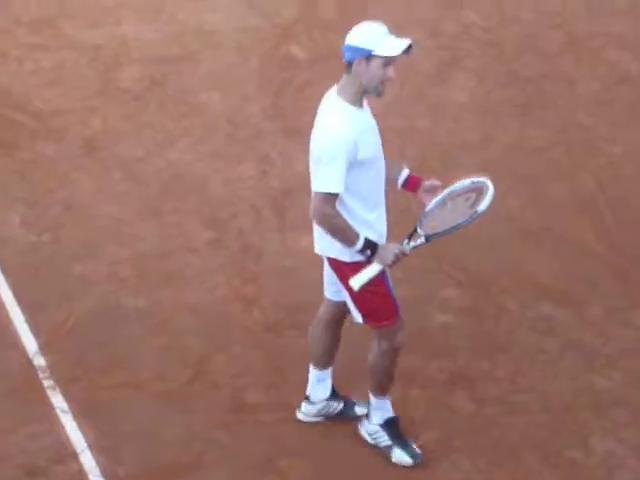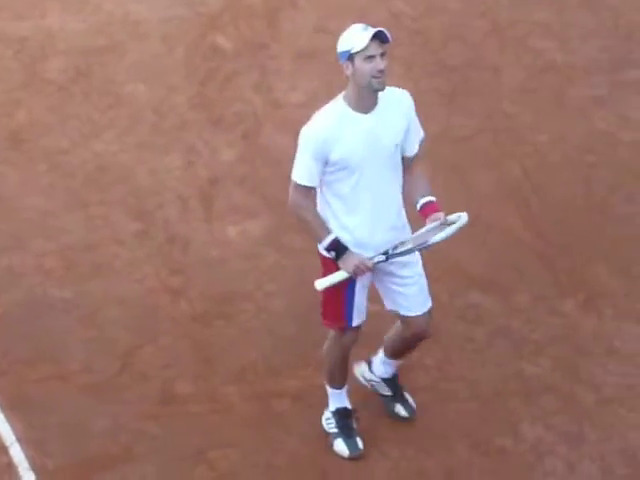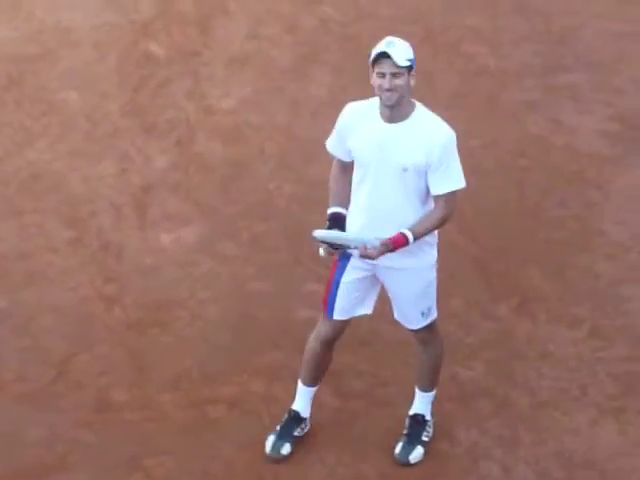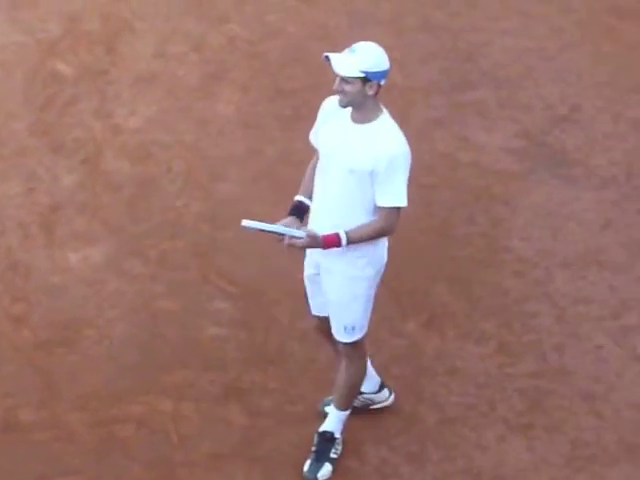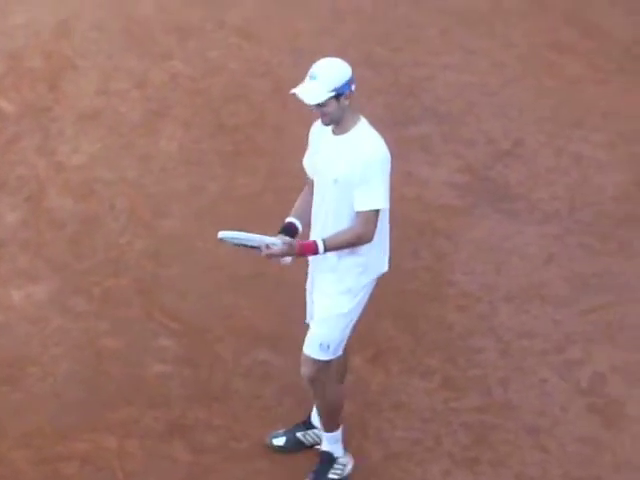
dt=0.5s
person 1, frame 1
left shoulder: (349, 99)
right shoulder: (340, 131)
right elbow: (322, 212)
left wrist: (411, 181)
right wrist: (372, 248)
left hip: (348, 242)
right hip: (352, 247)
left knee: (333, 310)
right knee: (390, 336)
left ankle: (318, 398)
right ankle: (381, 420)
person 1, frame 2
left shoulder: (401, 104)
right shoulder: (322, 129)
right elbow: (300, 197)
left wrist: (428, 206)
right wrist: (339, 250)
left hip: (398, 240)
right hip: (347, 250)
left knee: (419, 324)
right knee: (344, 335)
left ankle: (380, 371)
right ankle: (339, 410)
person 1, frame 3
left shoulder: (437, 135)
right shoulder: (353, 116)
left elbow: (444, 207)
left wrist: (396, 242)
right wrist: (336, 222)
left hip: (410, 255)
right hip: (356, 244)
left knee: (426, 335)
right knee: (328, 330)
left ankle: (421, 416)
right ankle: (297, 414)
person 1, frame 4
left shoulder: (391, 147)
right shoulder: (331, 110)
left elbow: (386, 223)
left wrist: (327, 240)
right wrist: (297, 211)
left hip: (355, 259)
right hip: (319, 247)
left knee: (349, 345)
right knee: (326, 327)
left ankle: (331, 432)
right ankle: (372, 389)
person 1, frame 5
left shoulder: (370, 153)
right shoulder: (320, 132)
left elbow: (364, 230)
left wrist: (302, 248)
right wrist: (289, 230)
left hip: (350, 272)
right hip: (323, 261)
left knee: (312, 367)
right knee: (330, 350)
right ankle: (321, 426)
